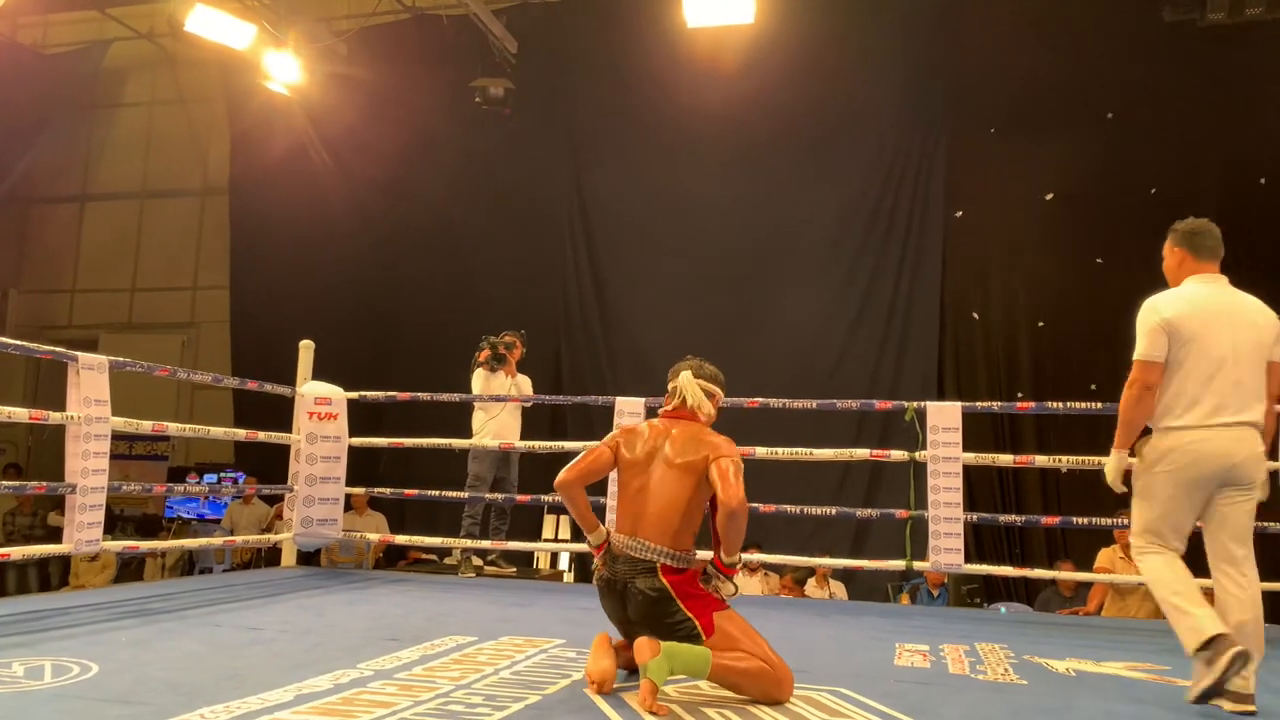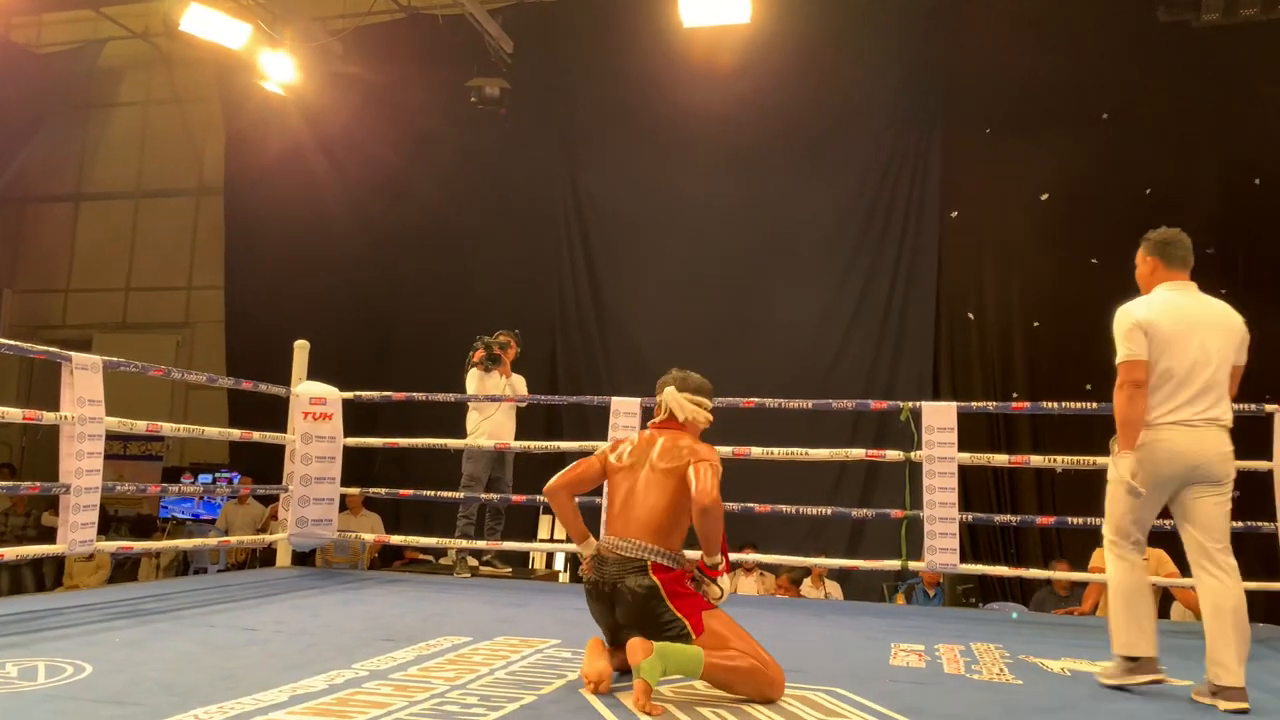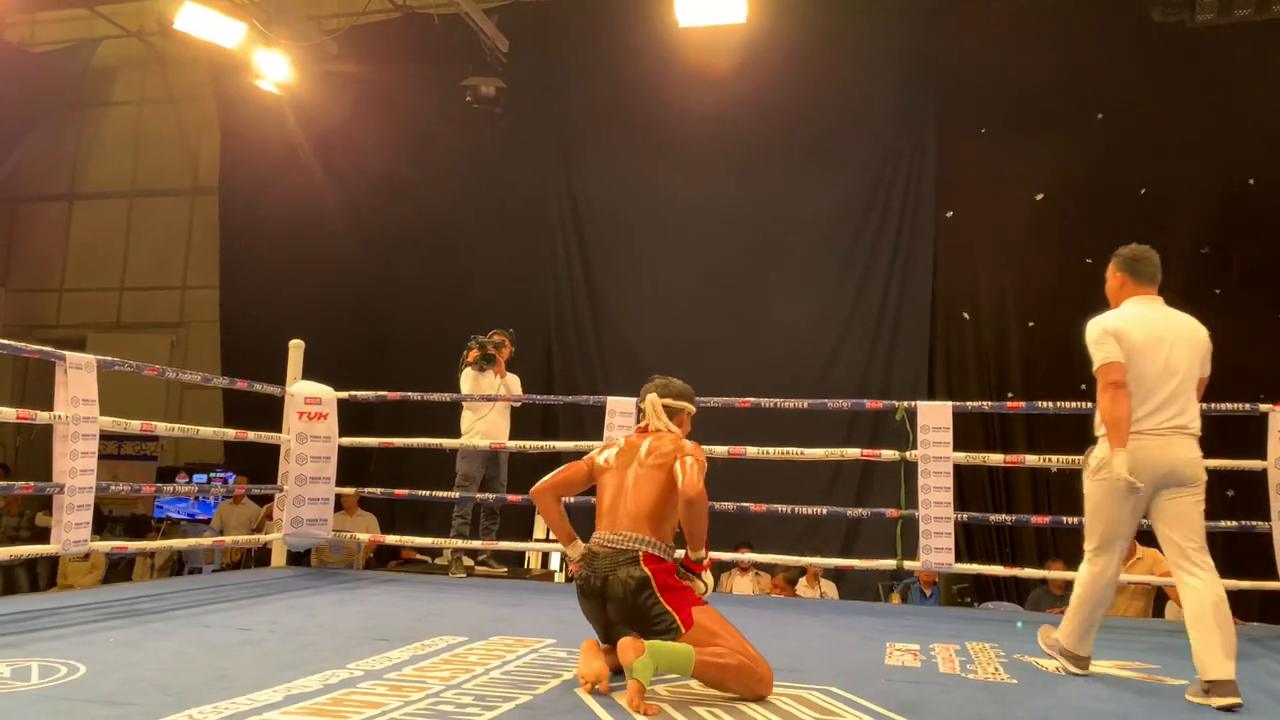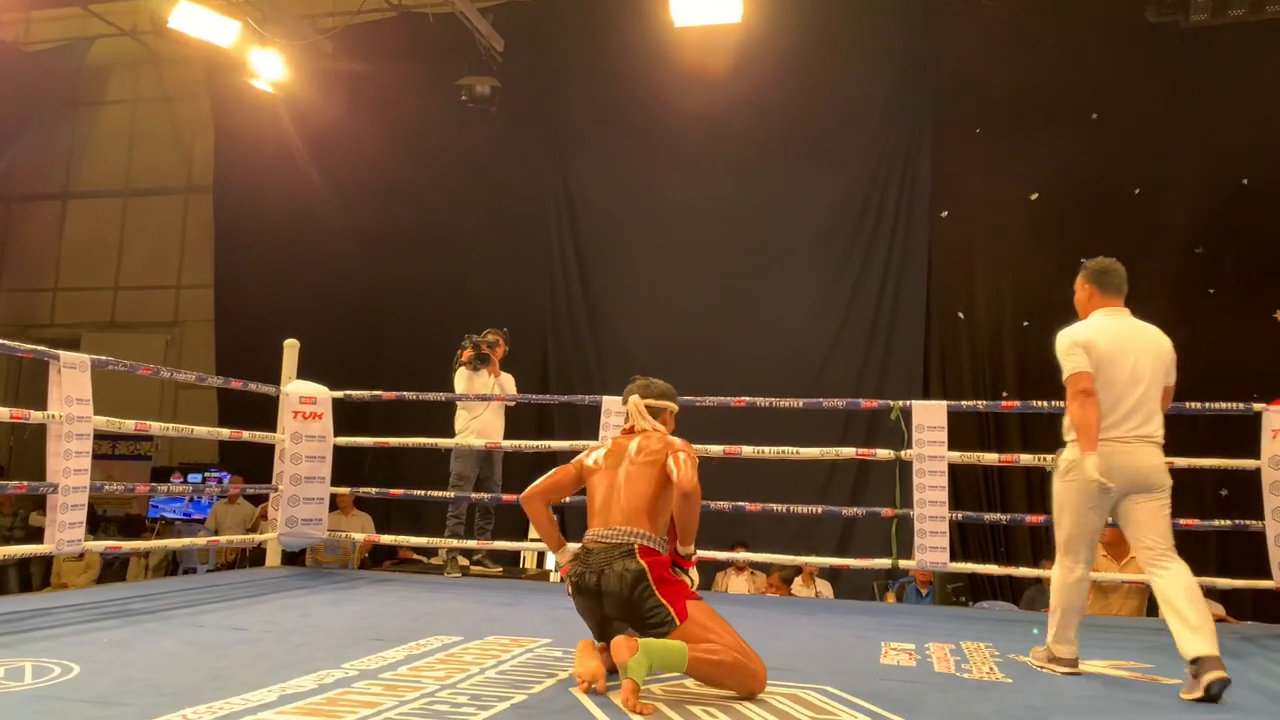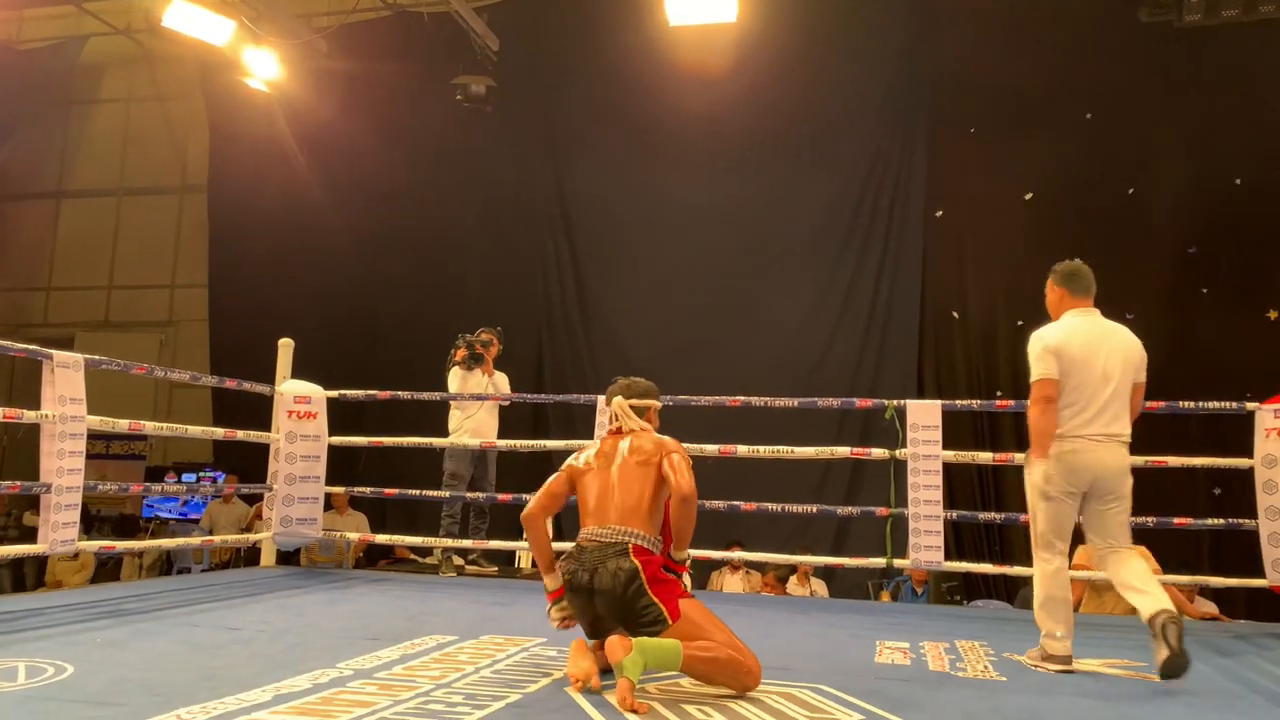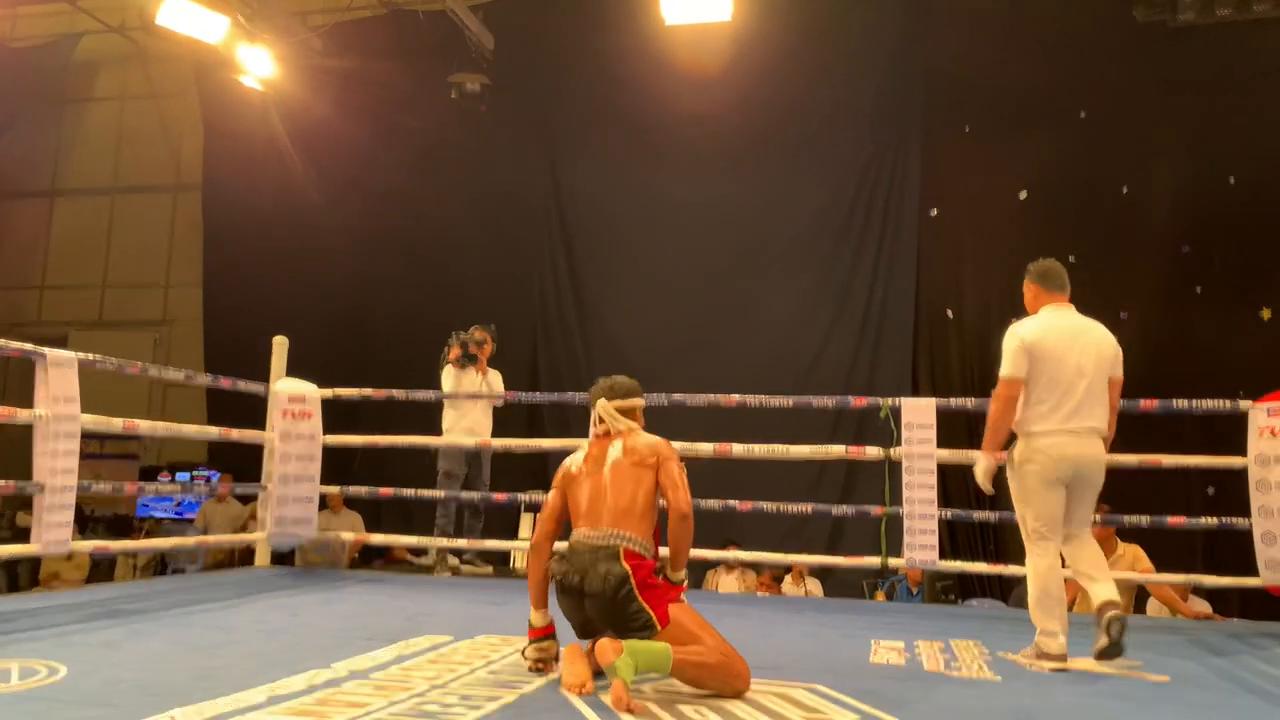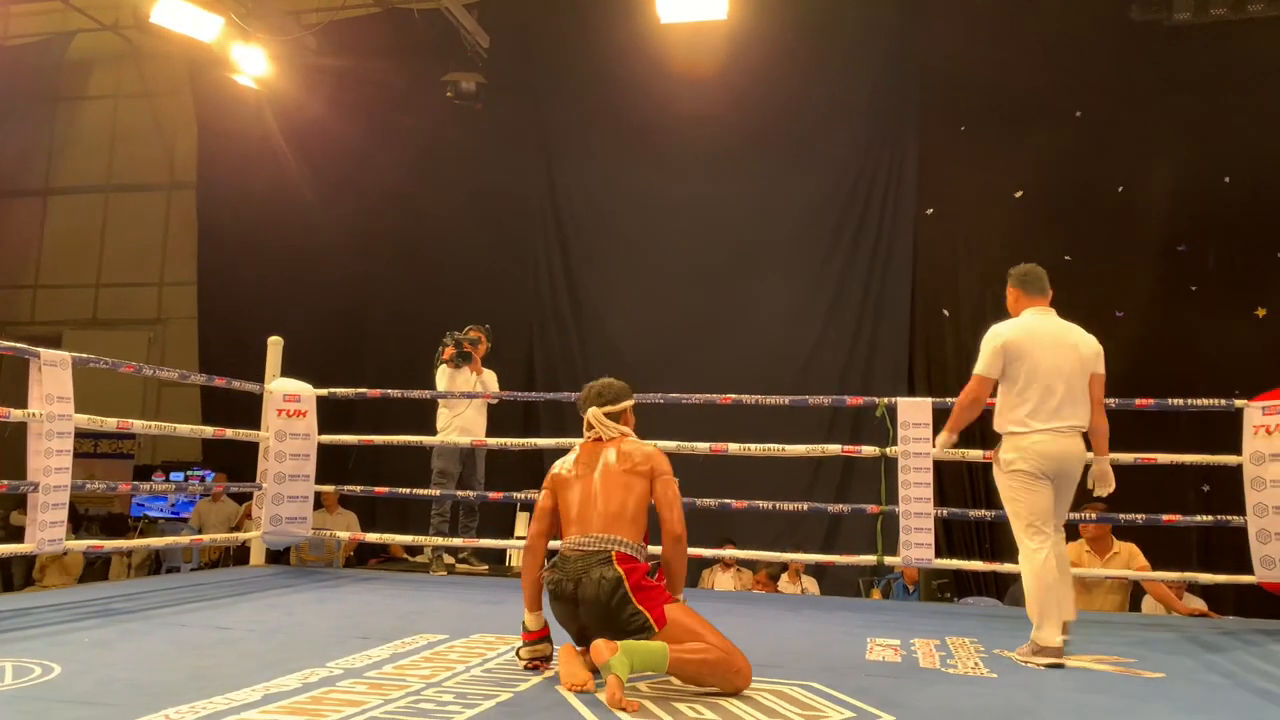
dt=0.1s
person 1, frame 1
left shoulder: (1163, 308)
left elbow: (1144, 386)
left wrist: (1118, 450)
left hip: (1181, 448)
left knee: (1154, 550)
right knee: (1236, 564)
left ankle: (1213, 644)
right ankle: (1238, 683)
person 1, frame 2
left shoulder: (1136, 314)
right shoulder: (1230, 317)
left elbow: (1131, 387)
right elbow: (1229, 390)
left wrist: (1124, 452)
left hip: (1148, 447)
right hip: (1212, 446)
left knee: (1122, 547)
right knee: (1214, 560)
left ankle: (1137, 658)
right ankle: (1228, 681)
person 1, frame 3
left shoulder: (1108, 325)
right shoulder: (1195, 330)
left elbow: (1114, 389)
left wrist: (1118, 453)
left hip: (1127, 454)
right hip: (1182, 454)
left knee: (1102, 556)
right knee: (1194, 563)
left ankle: (1074, 646)
right ankle: (1219, 679)
person 1, frame 4
left shoulder: (1078, 336)
right shoulder: (1159, 339)
left elbow: (1083, 396)
right elbow: (1159, 405)
left wrist: (1087, 457)
left hip: (1090, 461)
right hip: (1147, 460)
left knee: (1072, 559)
right knee: (1161, 560)
left ankle: (1061, 651)
right ankle: (1204, 659)
person 1, frame 5
left shoulder: (1048, 338)
right shoulder: (1129, 340)
left elbow: (1043, 402)
right elbow: (1132, 408)
left wrist: (1038, 462)
left hip: (1062, 457)
right hip: (1113, 456)
left knee: (1050, 555)
right knee: (1115, 552)
left ankle: (1055, 648)
right ankle: (1162, 615)
person 1, frame 6
left shoulder: (1024, 332)
right shoulder: (1104, 336)
left elbow: (1006, 400)
right elbow: (1111, 404)
left wrist: (987, 454)
left hip: (1039, 450)
right hip: (1089, 449)
left knee: (1043, 547)
right knee: (1079, 538)
left ankle: (1050, 645)
right ankle: (1108, 605)
person 1, frame 7
left shoulder: (1004, 333)
right shoulder: (1085, 339)
left elbow: (975, 395)
right elbow: (1097, 405)
left wrist: (949, 432)
right wrist: (1101, 458)
left hip: (1024, 449)
right hip: (1070, 447)
left knee: (1036, 542)
right knee: (1052, 534)
left ankle: (1047, 641)
right ankle: (1058, 619)
person 2, frame 1
left shoulder: (627, 435)
right shoulder: (715, 445)
left elbow: (566, 481)
right elbow: (733, 505)
left wrist: (598, 541)
right wrist: (727, 565)
left hip: (614, 582)
right hip: (667, 587)
right knee: (779, 685)
left ankle: (614, 649)
right ankle: (663, 655)
person 2, frame 2
left shoulder: (619, 447)
right shoulder: (697, 450)
left elbow: (555, 490)
right elbow: (707, 503)
left wrist: (590, 552)
right wrist: (712, 566)
left hip: (602, 585)
right hip: (653, 588)
right knee: (770, 682)
left ankle: (609, 651)
right ankle: (655, 654)
person 2, frame 3
left shoulder: (607, 452)
right shoulder: (684, 448)
left elbow: (541, 491)
right elbow: (692, 494)
left wrist: (576, 553)
right wrist: (697, 562)
left hip: (593, 581)
right hip: (645, 579)
right knee: (759, 680)
left ankle: (602, 654)
right ankle: (646, 653)
person 2, frame 4
left shoulder: (593, 454)
right shoulder: (672, 444)
left elbow: (532, 498)
right elbow: (687, 488)
left wrist: (564, 557)
right wrist: (685, 554)
left hip: (587, 577)
right hip: (639, 574)
right knee: (753, 677)
left ankle: (597, 652)
right ankle: (640, 652)
person 2, frame 5
left shoulder: (582, 457)
right shoulder: (663, 445)
left elbow: (531, 515)
right elbow: (685, 493)
left wrist: (554, 588)
right wrist: (678, 560)
left hip: (580, 576)
right hip: (632, 573)
right knee: (747, 672)
left ankle: (592, 652)
right ankle: (633, 650)
person 2, frame 6
left shoulder: (572, 461)
right shoulder: (656, 448)
left elbow: (540, 542)
right elbow: (682, 511)
left wrist: (540, 624)
right wrist: (676, 580)
left hip: (571, 581)
right hip: (623, 577)
right knee: (737, 678)
left ankle: (586, 655)
right ankle: (626, 655)
person 2, frame 7
left shoulder: (562, 465)
right shoulder: (649, 457)
left elbow: (534, 544)
right elbow: (675, 533)
left wrist: (533, 627)
right wrist: (673, 598)
left hip: (564, 587)
right hip: (617, 581)
right knee: (737, 673)
left ankle: (582, 654)
right ankle: (620, 654)
person 3, frame 1
left shoulder: (522, 380)
right shoulder: (483, 373)
left elbow: (528, 401)
right elbow: (480, 401)
left wrist: (512, 373)
right wrist: (485, 368)
left hip: (510, 448)
right hip: (484, 445)
left knee: (503, 505)
right knee: (474, 502)
left ankle: (494, 555)
right ankle: (466, 557)
person 3, frame 2
left shoulder: (517, 379)
right shoulder: (477, 373)
left elbow: (523, 401)
right elbow: (475, 402)
left wrist: (507, 372)
right wrist: (479, 368)
left hip: (505, 448)
right hip: (479, 445)
left knee: (498, 505)
right knee: (470, 502)
left ankle: (489, 554)
right ankle: (461, 557)
person 3, frame 3
left shoulder: (511, 378)
right shoulder: (471, 373)
left elbow: (517, 400)
right elbow: (469, 402)
left wrist: (502, 372)
right wrist: (474, 368)
left hip: (499, 448)
right hip: (473, 445)
left knee: (493, 505)
right knee: (464, 502)
left ankle: (485, 555)
right ankle: (456, 557)
person 3, frame 4
left shoulder: (505, 378)
right shoulder: (465, 372)
left elbow: (512, 400)
right elbow: (464, 401)
left wrist: (496, 372)
right wrist: (468, 367)
left hip: (493, 447)
right hip: (467, 444)
left knee: (487, 504)
right knee: (459, 501)
left ankle: (480, 554)
right ankle: (452, 557)
person 3, frame 5
left shoulder: (499, 377)
right shoulder: (459, 371)
left elbow: (506, 399)
right elbow: (457, 400)
left wrist: (489, 372)
right wrist: (462, 367)
left hip: (487, 446)
right hip: (461, 444)
left knee: (482, 503)
right knee: (453, 501)
left ankle: (475, 554)
right ankle: (446, 556)
person 3, frame 6
left shoulder: (493, 375)
right shoulder: (452, 370)
left elbow: (500, 398)
right elbow: (451, 400)
left wrist: (483, 370)
right wrist: (455, 366)
left hip: (481, 446)
right hip: (454, 444)
left knee: (476, 503)
right knee: (447, 501)
left ankle: (470, 553)
right ankle: (442, 556)
person 3, frame 7
left shoulder: (488, 375)
right shoulder: (447, 369)
left elbow: (494, 397)
right elbow: (445, 399)
left wrist: (478, 370)
right wrist: (450, 366)
left hip: (475, 445)
right hip: (449, 442)
left knee: (472, 501)
right knee: (442, 500)
left ankle: (465, 553)
right ankle: (437, 555)
